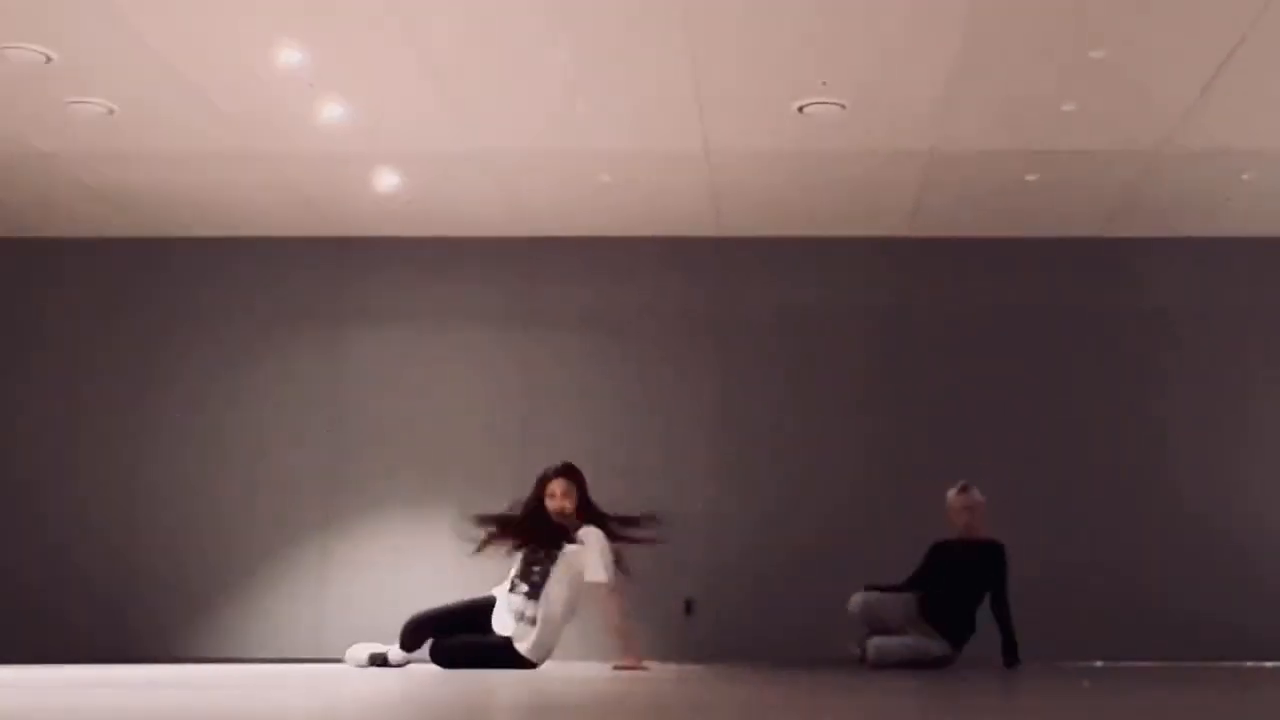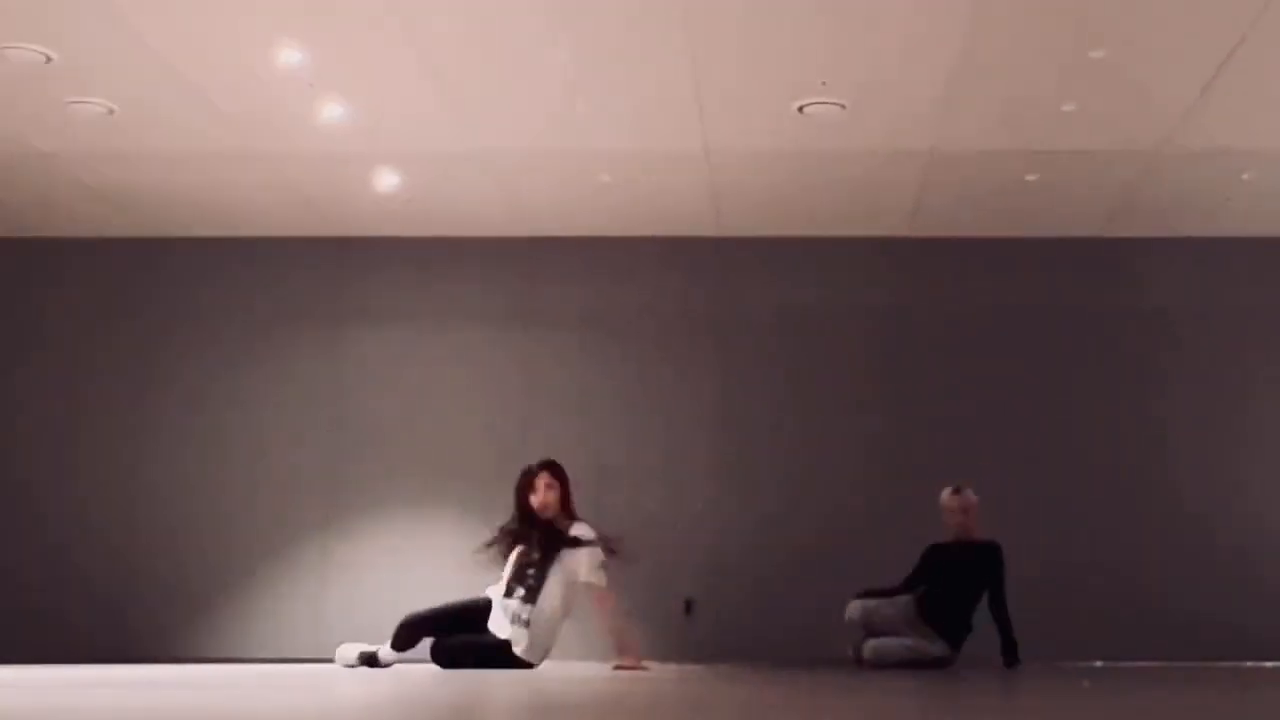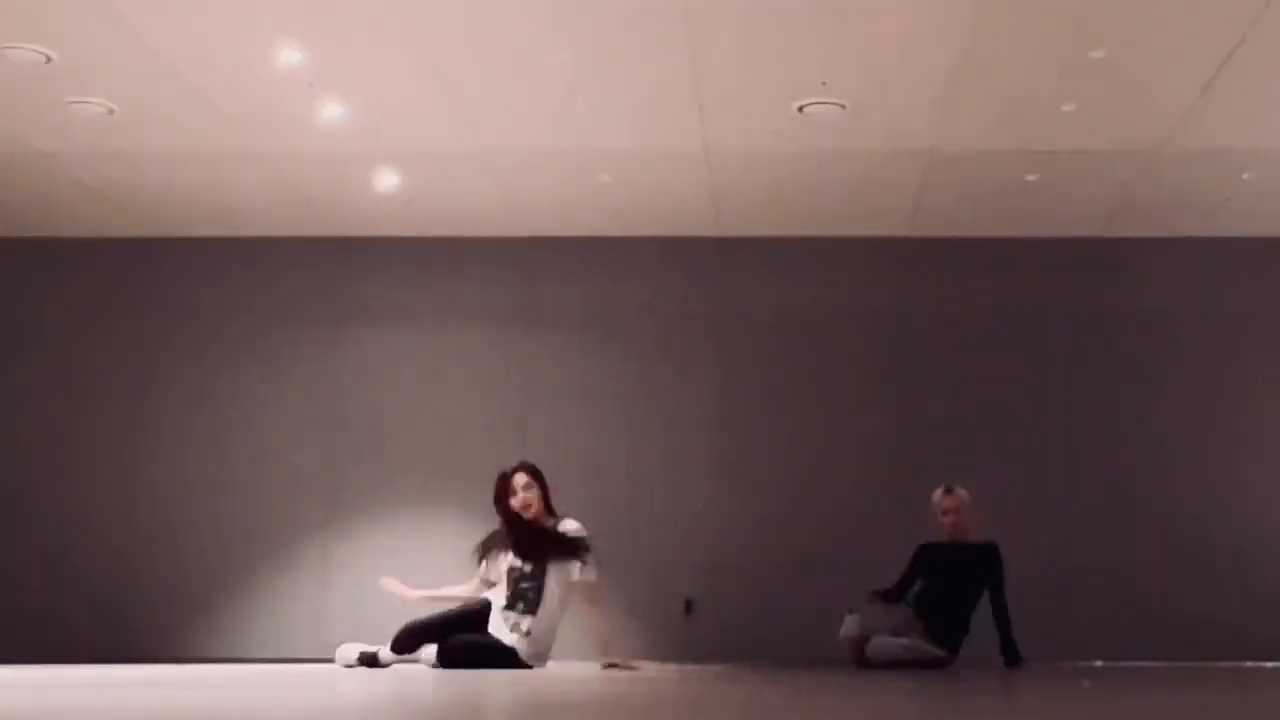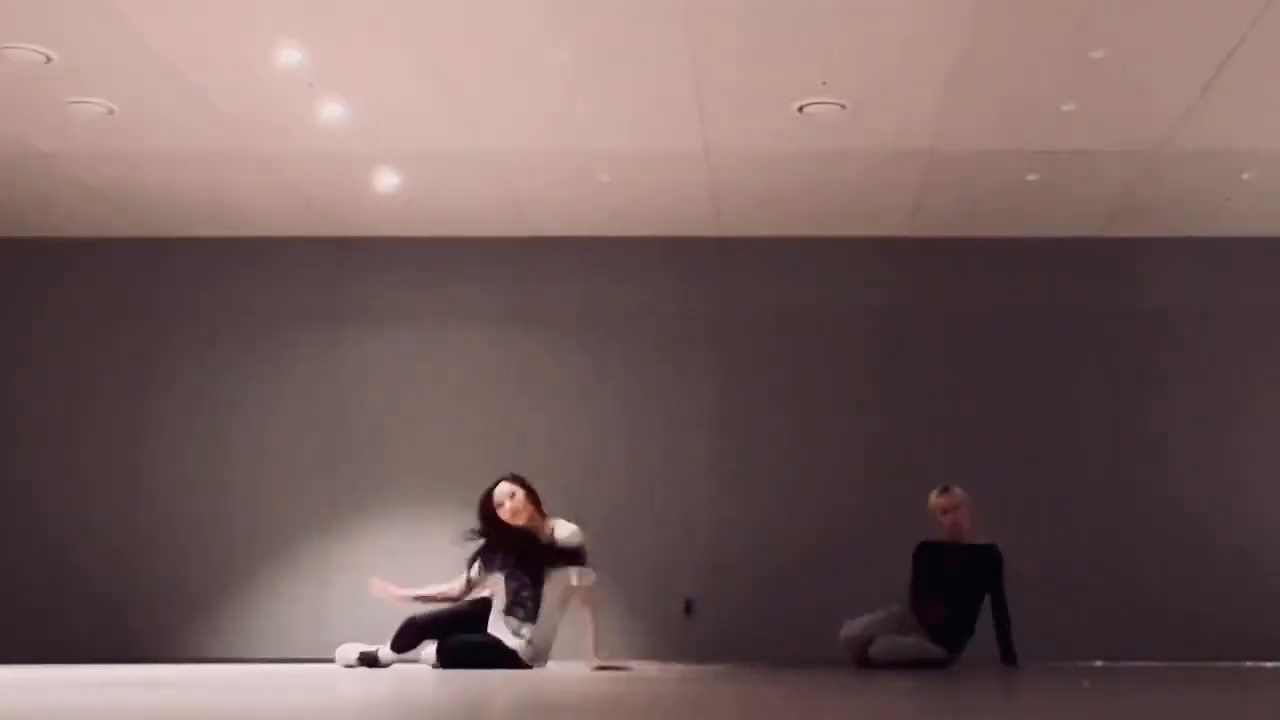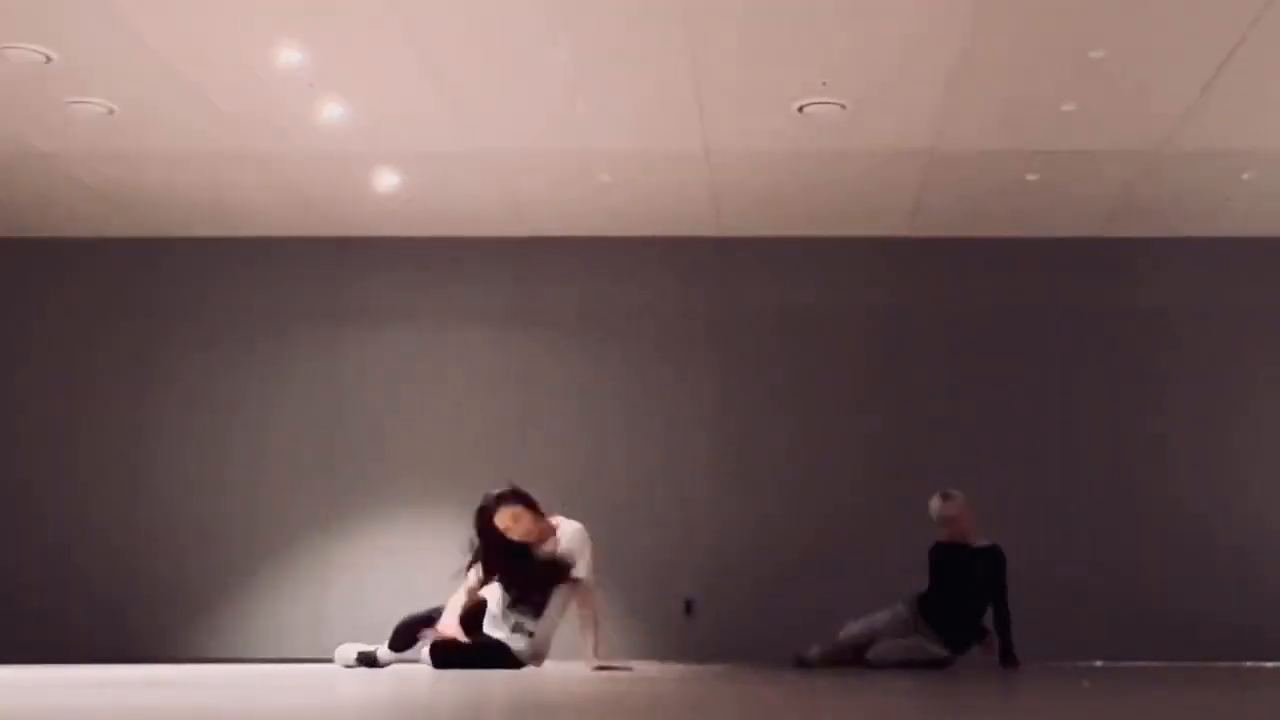
dt=0.1s
person 1, frame 1
left shoulder: (592, 539)
right shoulder: (537, 532)
left elbow: (612, 599)
left wrist: (630, 655)
left hip: (523, 647)
right hip: (502, 609)
left knee: (441, 652)
right knee: (420, 625)
right ankle: (392, 657)
person 1, frame 2
left shoulder: (582, 539)
right shoulder: (526, 534)
left elbow: (604, 600)
left wrist: (626, 654)
left hip: (519, 649)
right hip: (496, 611)
left knee: (445, 651)
right knee: (415, 623)
right ankle: (381, 656)
person 1, frame 3
left shoulder: (571, 535)
right shoulder: (507, 540)
left elbow: (593, 599)
right elbow: (476, 588)
left wrist: (607, 654)
right wrist: (417, 594)
left hip: (519, 651)
right hip: (494, 614)
left knee: (452, 652)
right knee: (416, 631)
right ankle: (379, 657)
person 1, frame 4
left shoulder: (568, 537)
right shoulder: (499, 548)
left elbow: (585, 601)
right elbow: (460, 588)
left wrist: (595, 657)
right wrist: (405, 593)
left hip: (518, 651)
right hip: (492, 618)
left knee: (448, 652)
right knee: (416, 625)
left ankle: (426, 652)
right ankle: (379, 656)
person 1, frame 5
left shoulder: (573, 536)
right shoulder: (499, 554)
left elbow: (585, 601)
right elbow: (467, 590)
left wrist: (593, 657)
right wrist: (449, 619)
left hip: (517, 647)
right hip: (491, 613)
left knee: (444, 654)
right knee: (412, 628)
left ankle: (422, 653)
right ankle: (379, 656)
person 2, frame 1
left shoulder: (993, 552)
right shoulder: (940, 549)
left elbow: (999, 603)
right elbow: (912, 585)
left wrist: (1010, 648)
right wrist: (875, 590)
left hip: (945, 639)
left knee: (875, 652)
right knee: (859, 603)
person 2, frame 2
left shoulder: (990, 551)
right shoulder: (935, 552)
left elbow: (997, 602)
right elbow: (907, 587)
left wrist: (1009, 648)
right wrist: (870, 594)
left hip: (945, 640)
right hip: (915, 613)
left knee: (872, 652)
right knee: (856, 611)
person 2, frame 3
left shoulder: (987, 552)
right shoulder: (927, 552)
left elbow: (998, 602)
right elbow: (899, 590)
left wrist: (1009, 649)
right wrist: (880, 597)
left hip: (942, 641)
right hip: (912, 616)
left knee: (872, 651)
right knee: (852, 631)
person 2, frame 4
left shoulder: (988, 554)
right shoulder: (927, 550)
left elbow: (999, 603)
right elbow: (916, 596)
left wrist: (1006, 651)
right wrist: (928, 609)
left hip: (942, 642)
right hip: (916, 617)
left knee: (876, 652)
right knee: (850, 635)
person 2, frame 5
left shoulder: (993, 557)
right shoulder: (941, 552)
left elbow: (1001, 606)
right elbow: (939, 600)
left wrist: (1007, 652)
right wrist: (980, 633)
left hip: (948, 642)
right hip: (918, 615)
left knee: (876, 655)
right knee: (853, 636)
